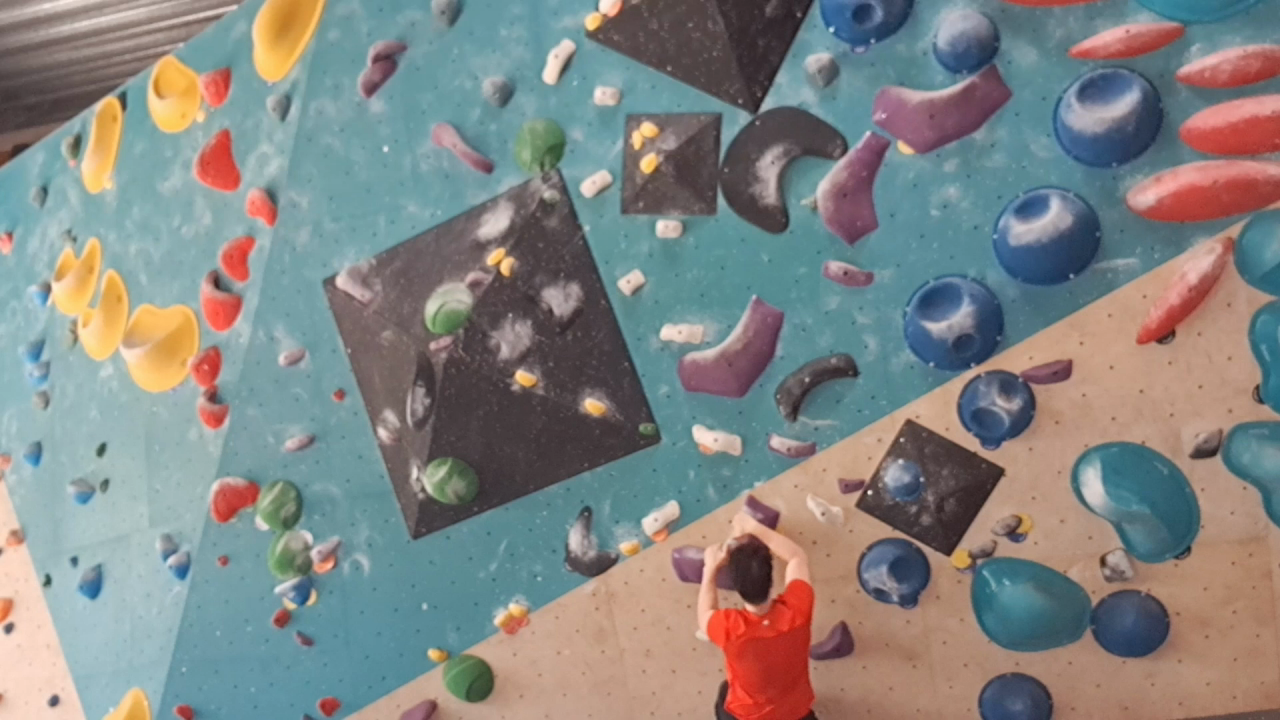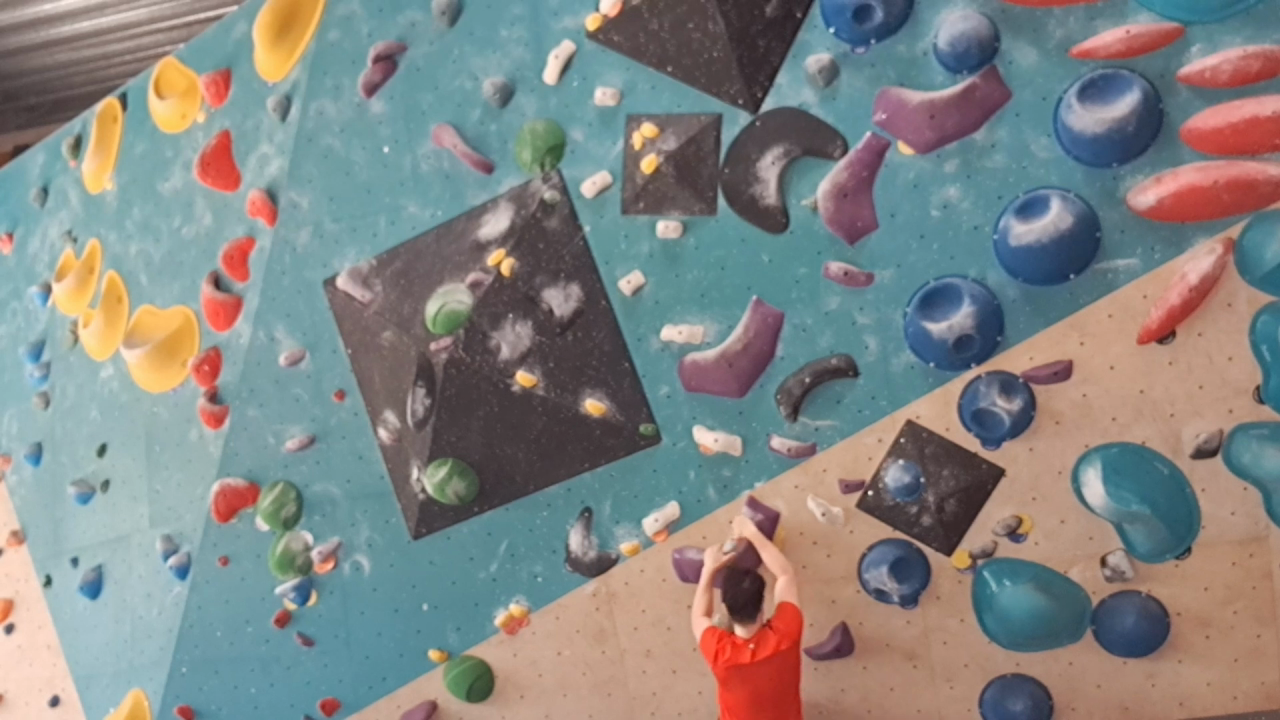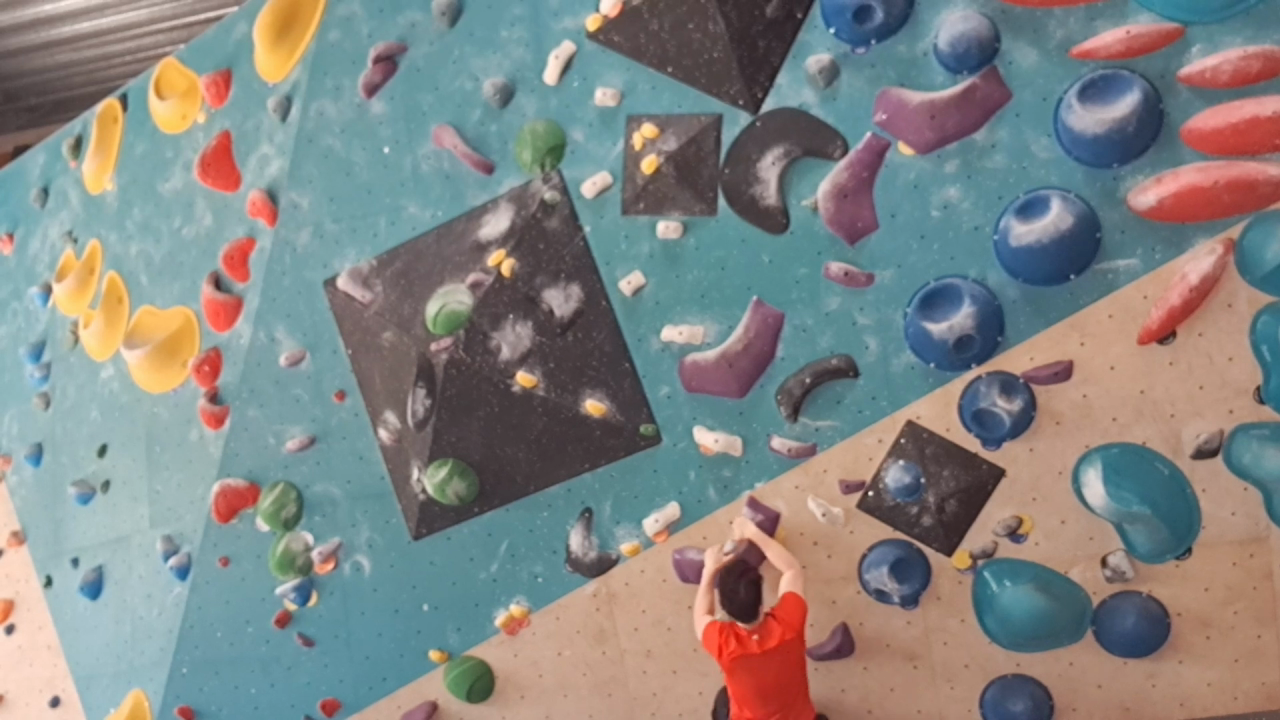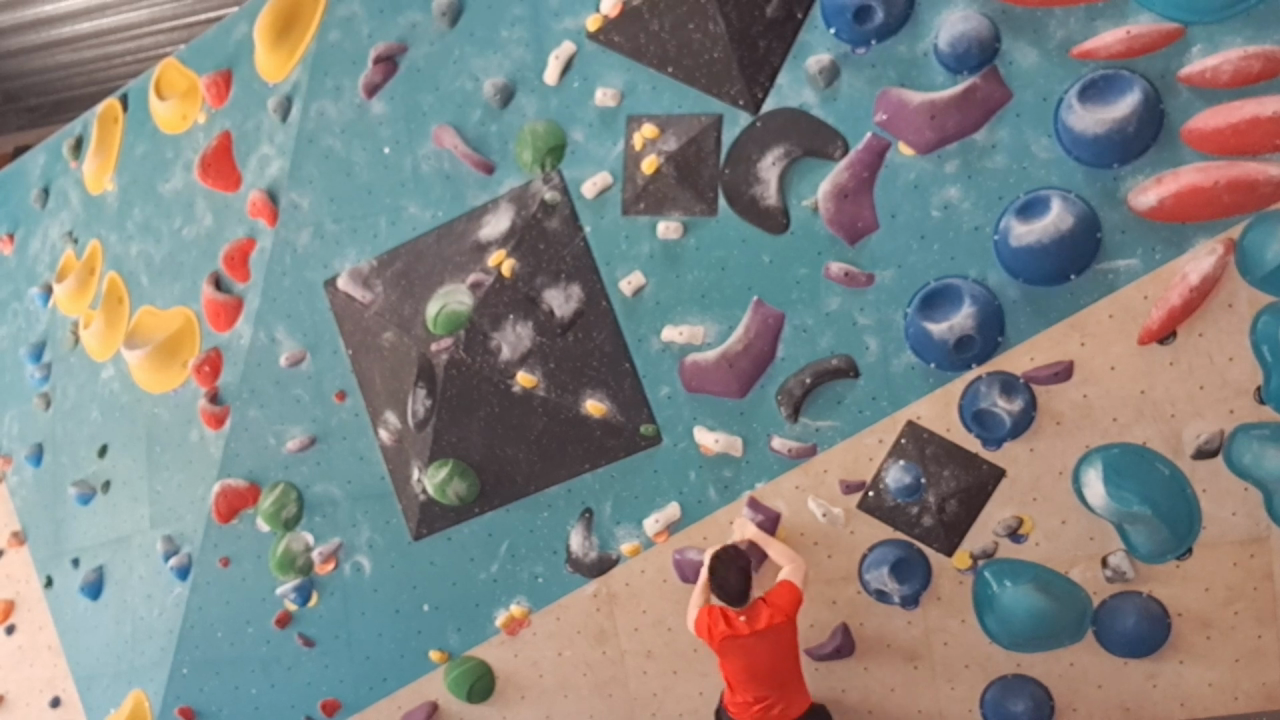
dt=0.3s
person 1, frame 1
left shoulder: (730, 629)
right shoulder: (797, 612)
left elbow: (705, 615)
right elbow: (797, 557)
left wrist: (711, 567)
right wrist: (754, 527)
person 1, frame 2
left shoulder: (721, 651)
right shoulder: (786, 636)
left elbow: (699, 617)
right elbow: (786, 574)
left wrist: (709, 569)
right wrist: (751, 533)
person 1, frame 3
left shoulder: (724, 643)
right shoulder: (788, 624)
left elbow: (701, 618)
right elbow: (792, 568)
left wrist: (710, 571)
right wrist: (752, 533)
person 1, frame 4
left shoulder: (714, 625)
right shoulder: (779, 609)
left elbow: (693, 616)
right elbow: (795, 564)
left wrist: (707, 569)
right wrist: (752, 533)
